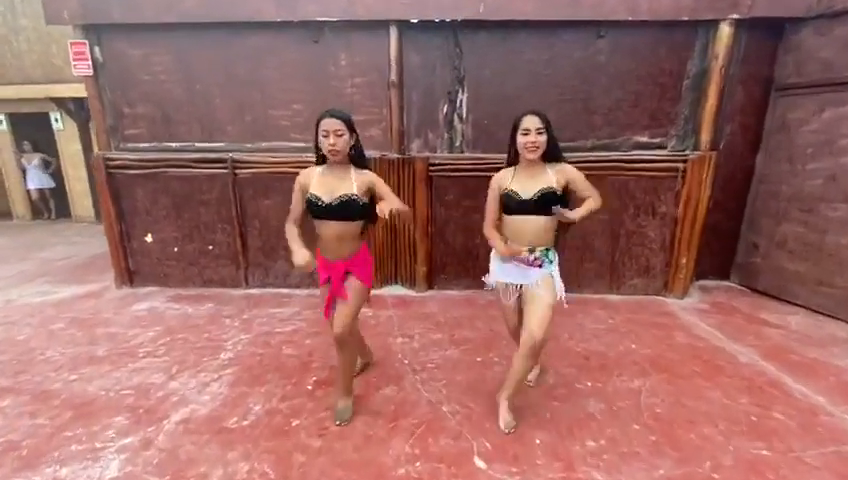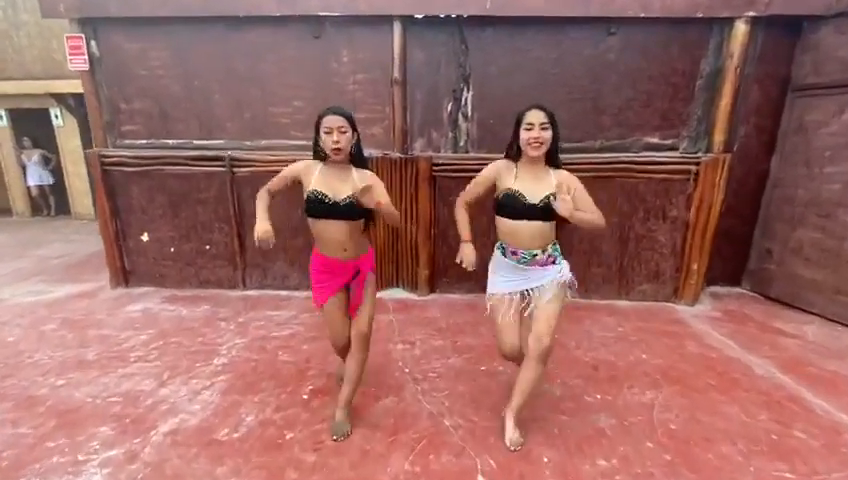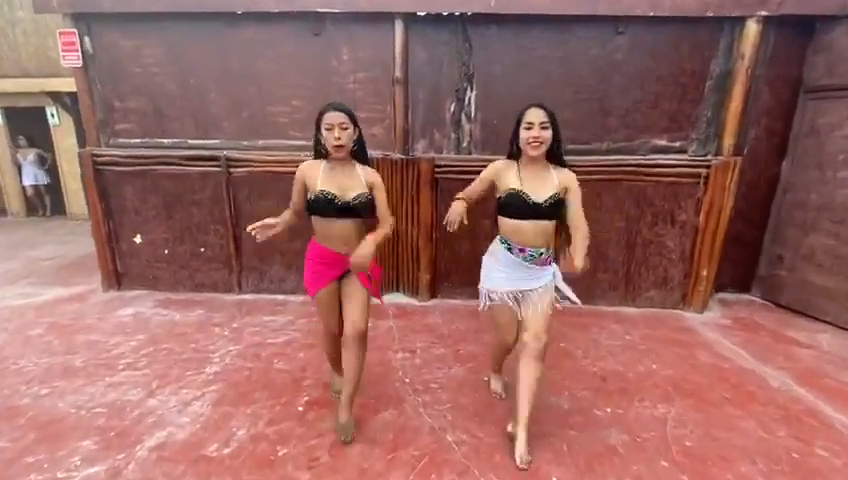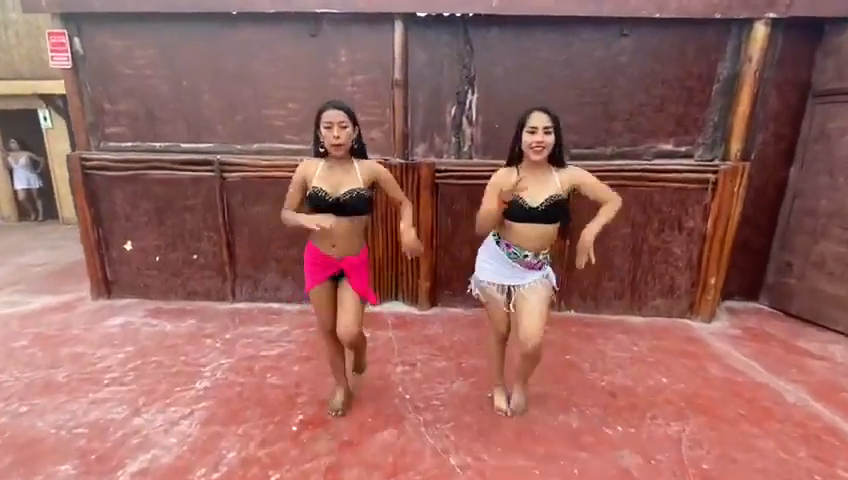
dt=0.2s
person 1, frame 1
left shoulder: (561, 172)
right shoulder: (501, 178)
left elbow: (594, 198)
right elbow: (489, 225)
left wrist: (576, 214)
right wrist: (503, 248)
left hip: (543, 266)
right hip: (506, 263)
left knee: (535, 337)
right knee: (514, 327)
left ankle: (504, 397)
right ankle: (531, 362)
person 1, frame 2
left shoulder: (562, 179)
right shoulder: (499, 170)
left elbow: (598, 220)
right elbow: (462, 203)
left wrist: (570, 213)
right wrist: (466, 242)
left hip: (548, 269)
right hip: (506, 269)
left knee: (541, 345)
right knee: (510, 348)
left ankle: (510, 414)
right ankle: (527, 368)
person 1, frame 3
left shoulder: (565, 178)
right shoulder: (501, 170)
left elbow: (579, 228)
right elbow: (466, 196)
left wrist: (577, 255)
right wrist: (458, 204)
left hip: (542, 270)
right hip: (504, 265)
left knee: (535, 344)
right knee: (507, 339)
right ankle: (495, 373)
person 1, frame 4
left shoulder: (569, 176)
right shoulder: (504, 176)
left elbow: (613, 201)
right elbow: (481, 227)
left wrist: (590, 231)
right wrist: (500, 200)
left hip: (535, 270)
right hip: (496, 262)
left knee: (532, 341)
right knee: (499, 332)
left ankle: (519, 384)
right ankle: (498, 388)
person 2, frame 1
left shoulder: (365, 178)
right shoulder: (306, 177)
left elbow: (404, 212)
right elbow: (292, 222)
left wrist: (392, 206)
right wrist: (297, 250)
left hip: (356, 263)
right hip: (324, 264)
left knee: (342, 330)
right knee: (342, 323)
left ankle: (345, 394)
right ankle: (364, 356)
person 2, frame 2
left shoulder: (366, 178)
right shoulder: (304, 170)
left elbow: (395, 220)
right elbow: (265, 192)
left wrist: (378, 203)
right wrist: (262, 220)
left hip: (362, 265)
right hip: (325, 266)
left knee: (361, 333)
right knee: (340, 339)
left ankle: (343, 406)
right ankle: (350, 366)
person 2, frame 3
left shoulder: (369, 176)
right shoulder: (308, 171)
left elbow: (387, 223)
right elbow: (295, 213)
left wrist: (371, 242)
right wrist: (278, 223)
left hip: (357, 262)
right hip: (321, 260)
left knee: (356, 330)
right knee: (332, 331)
left ankle: (345, 407)
right ankle: (337, 373)
person 2, frame 4
left shoulder: (371, 171)
right shoulder: (307, 169)
left elbow: (404, 202)
right elbow: (287, 213)
left wrist: (407, 227)
right wrist: (310, 218)
left hip: (354, 262)
right hip: (317, 260)
left knee: (349, 334)
right knee: (328, 330)
left ankle: (358, 356)
right ankle: (341, 386)
